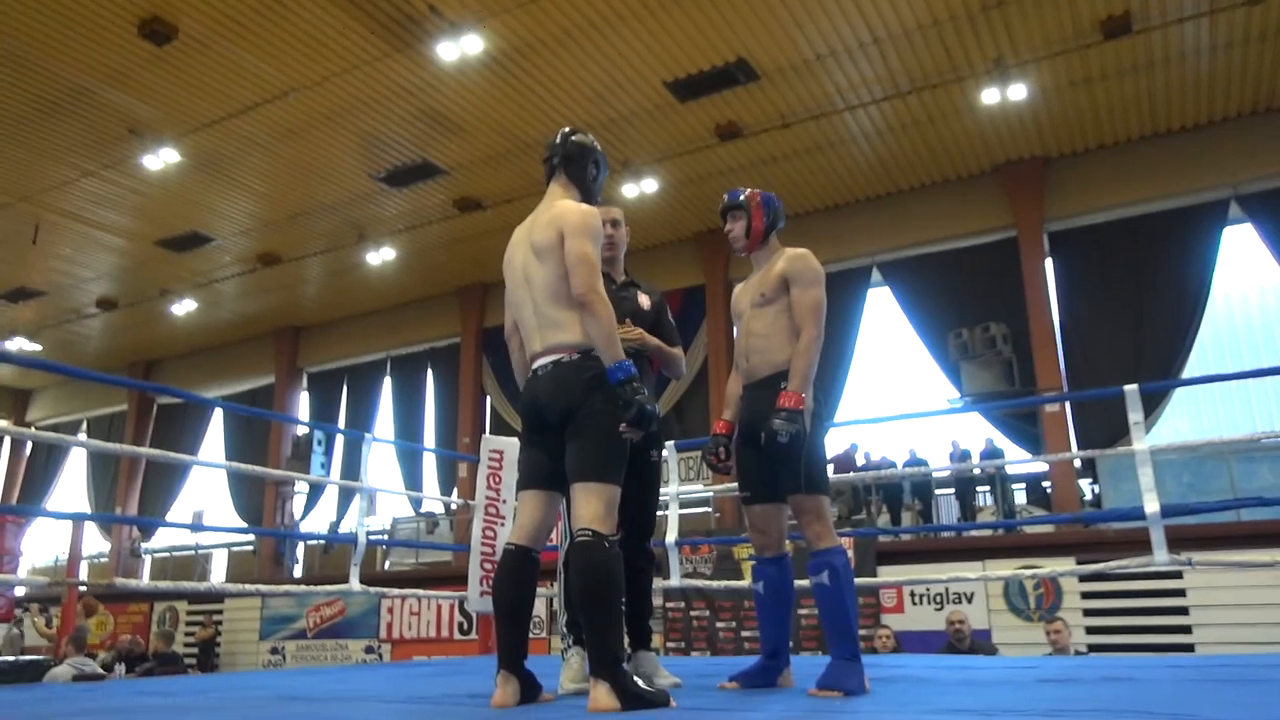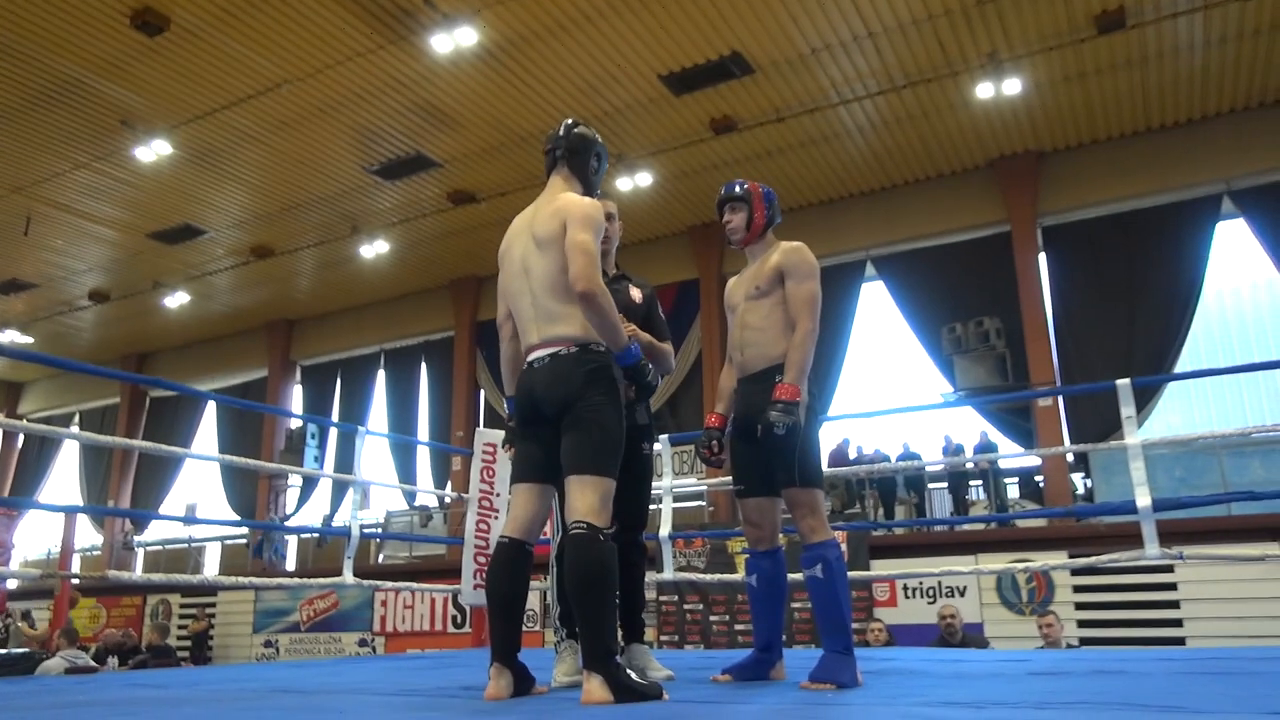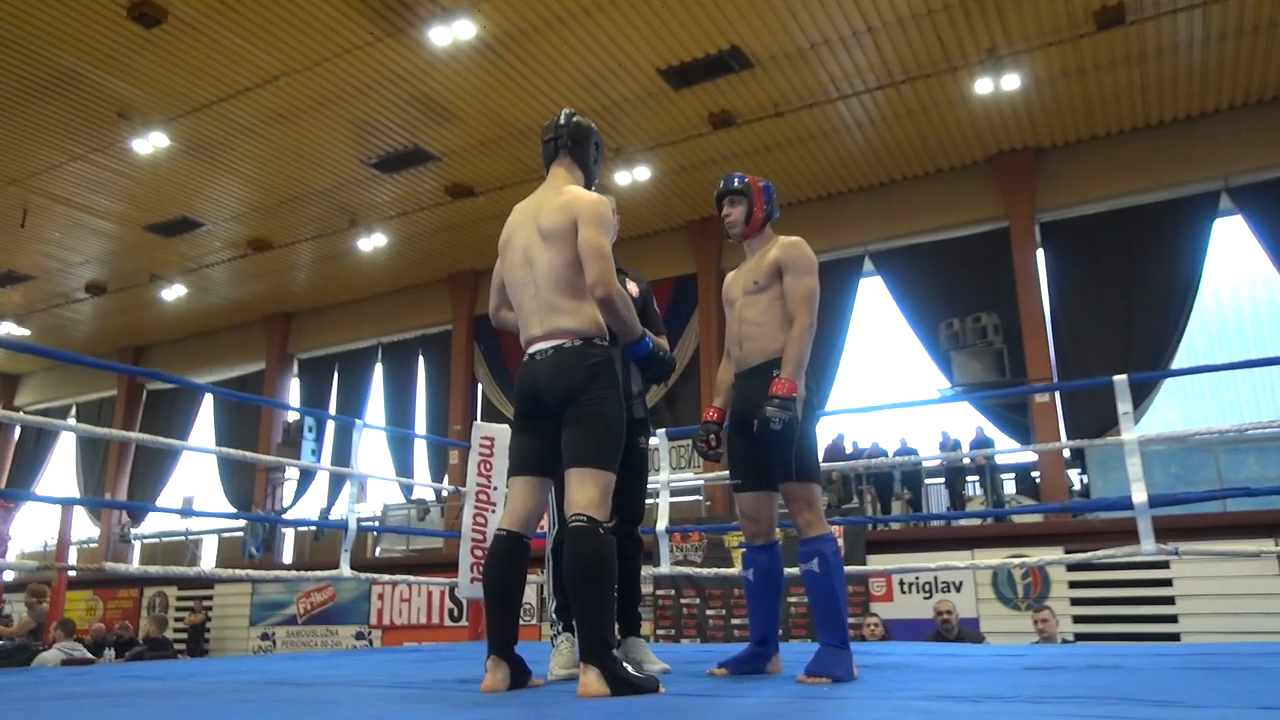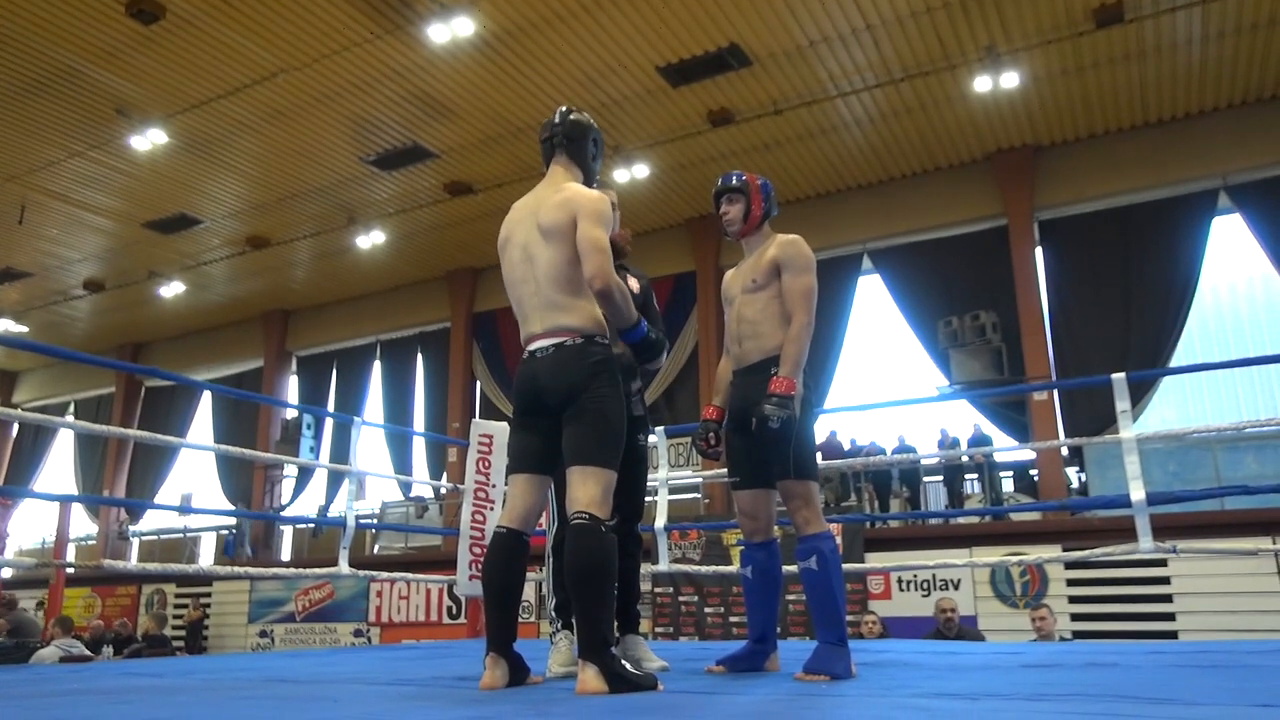
dt=0.4s
person 1, frame 1
left shoulder: (518, 236)
right shoulder: (578, 215)
right elbow: (587, 294)
right wrist: (626, 378)
left hip: (538, 386)
right hip: (582, 378)
left knee: (526, 531)
right knee: (594, 523)
left ankle: (510, 676)
right ankle: (607, 679)
person 1, frame 2
left shoulder: (513, 230)
right shoulder: (581, 207)
right elbow: (585, 284)
left wrist: (513, 403)
right wrist: (631, 357)
left hip: (534, 380)
right hip: (580, 371)
left knee: (520, 523)
right knee: (588, 515)
left ankle: (503, 669)
right ankle: (600, 672)
person 1, frame 3
left shoulder: (513, 220)
right shoulder: (588, 203)
left elbow: (498, 310)
right elbow: (603, 288)
right wrist: (644, 347)
left hip: (531, 372)
right hip: (582, 365)
left knee: (517, 517)
right knee: (587, 509)
left ankle: (500, 661)
right ankle: (597, 665)
person 1, frame 4
left shoulder: (512, 218)
right shoulder: (587, 200)
right elbow: (601, 280)
right wrist: (640, 332)
left hip: (531, 369)
right hip: (583, 362)
left knee: (517, 513)
right knee: (589, 507)
left ankle: (499, 659)
right ankle: (596, 663)
person 2, frame 1
left shoulder: (797, 262)
right shoulder: (740, 292)
left elbow: (811, 334)
left wrist: (794, 398)
right wrist: (724, 426)
left hip: (788, 401)
right hip: (752, 410)
left knee: (814, 523)
right knee: (764, 538)
left ankle: (847, 661)
right ankle: (775, 660)
person 2, frame 2
left shoulder: (792, 256)
right shoulder: (733, 286)
left elbow: (806, 327)
left wrist: (790, 391)
right wrist: (716, 420)
left hip: (782, 392)
right hip: (745, 404)
left knee: (808, 516)
right knee: (758, 531)
left ankle: (839, 654)
right ankle: (767, 654)
person 2, frame 3
left shoulder: (791, 250)
right shoulder: (732, 280)
left elbow: (804, 322)
left wrist: (787, 386)
right wrist: (714, 414)
left hip: (780, 389)
right hip: (743, 399)
left knee: (806, 513)
right knee: (755, 526)
left ankle: (836, 649)
right ankle: (764, 647)
person 2, frame 4
left shoulder: (789, 249)
right shoulder: (731, 279)
left elbow: (801, 321)
left wrist: (785, 384)
right wrist: (714, 412)
left hip: (778, 384)
right hip: (741, 396)
left knee: (802, 509)
right knee: (753, 523)
left ankle: (833, 646)
right ankle: (761, 645)
person 3, frame 1
left shoulder: (650, 298)
left elbow: (679, 368)
left wrist: (650, 343)
left hip: (640, 427)
left knee: (638, 540)
left ankle: (641, 650)
right ankle: (576, 650)
person 3, frame 2
left shoulder: (640, 292)
left elbow: (668, 364)
left wrist: (641, 338)
left hip: (632, 420)
left knee: (630, 534)
left ankle: (634, 643)
right ankle: (568, 644)
person 3, frame 3
left shoulder: (636, 286)
left elbow: (663, 354)
left wrist: (636, 332)
left hip: (628, 415)
left knee: (627, 527)
right knee: (570, 524)
left ankle: (631, 636)
right ankle: (564, 636)
person 3, frame 4
left shoulder: (637, 281)
left wrist: (639, 349)
left hip: (627, 412)
left knee: (627, 525)
right knee: (569, 522)
left ankle: (629, 634)
right ankle: (563, 634)
